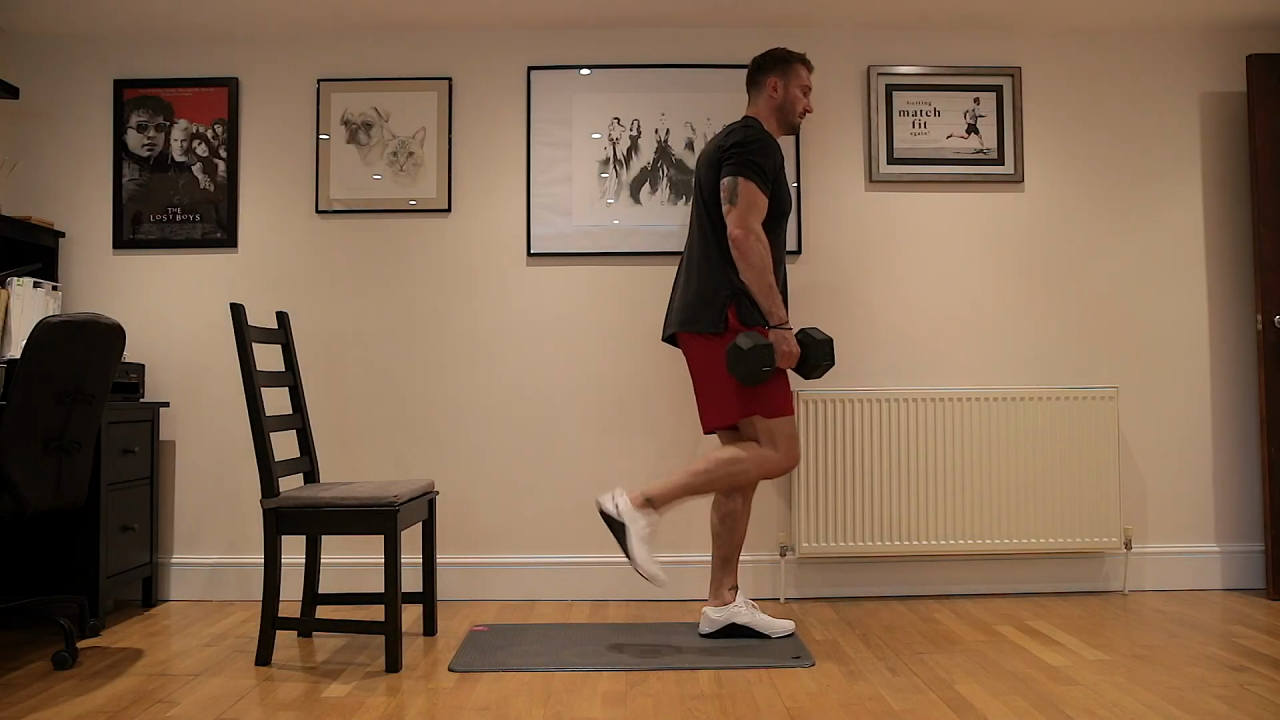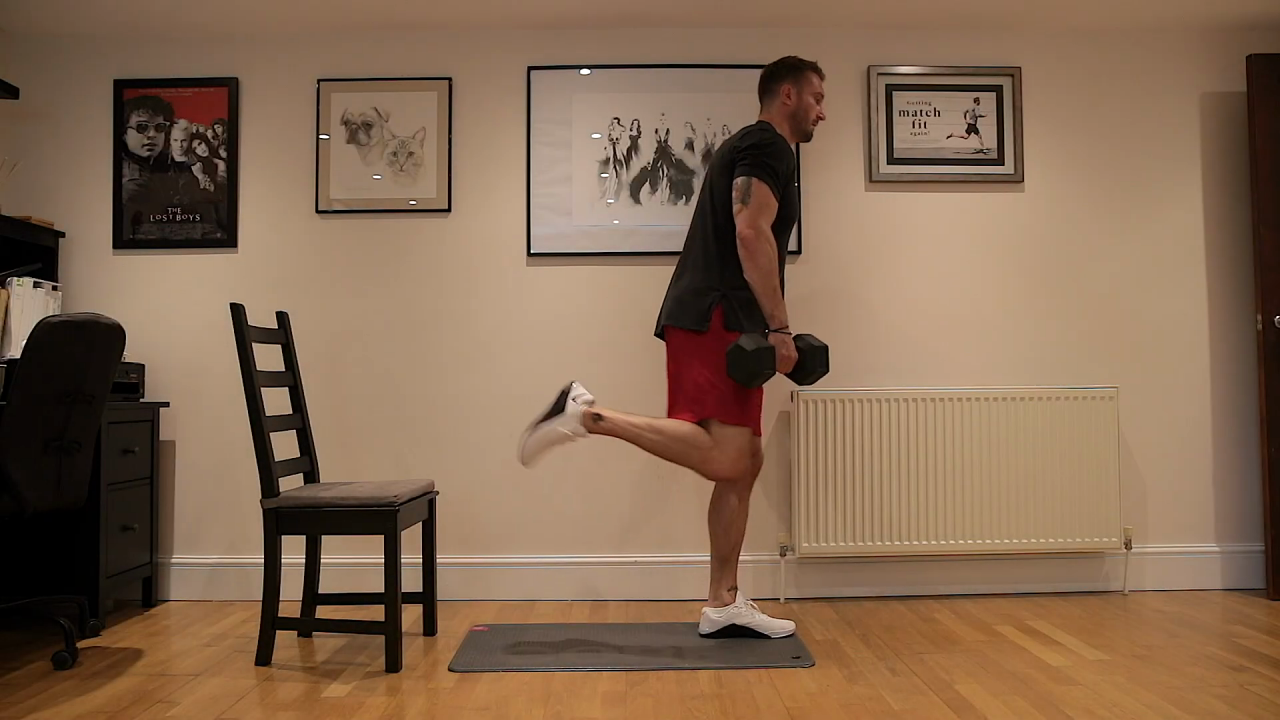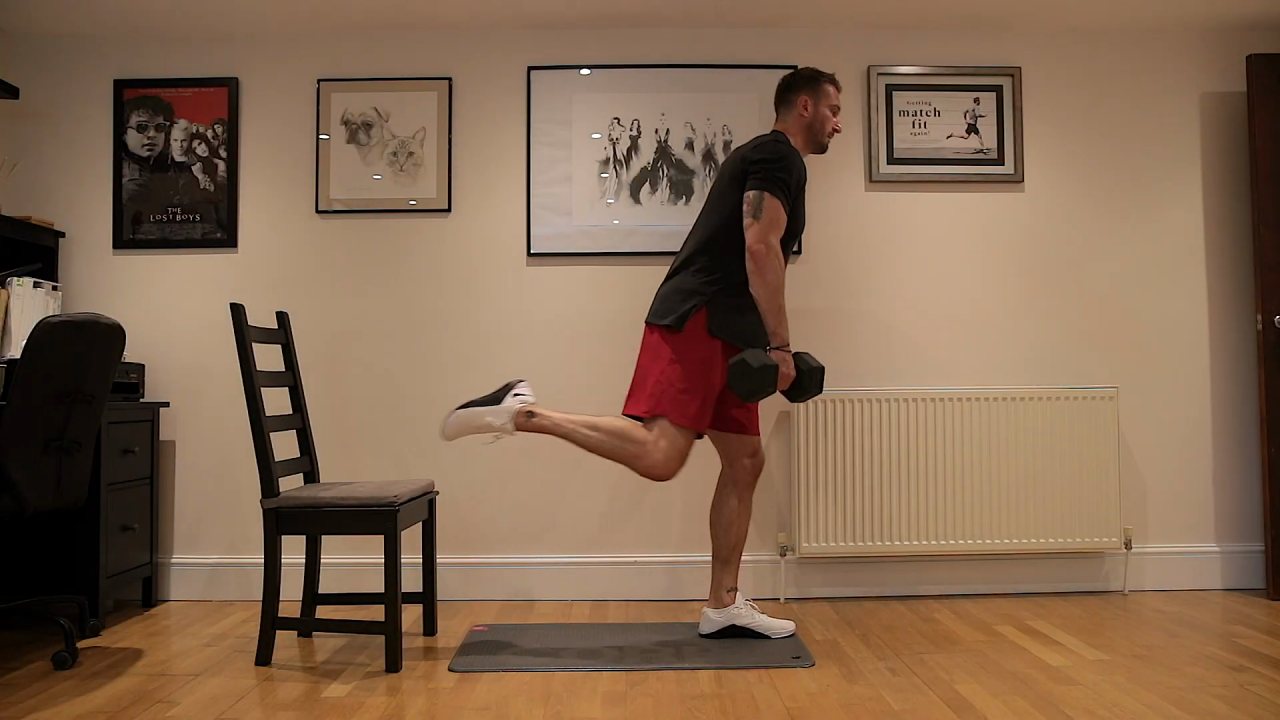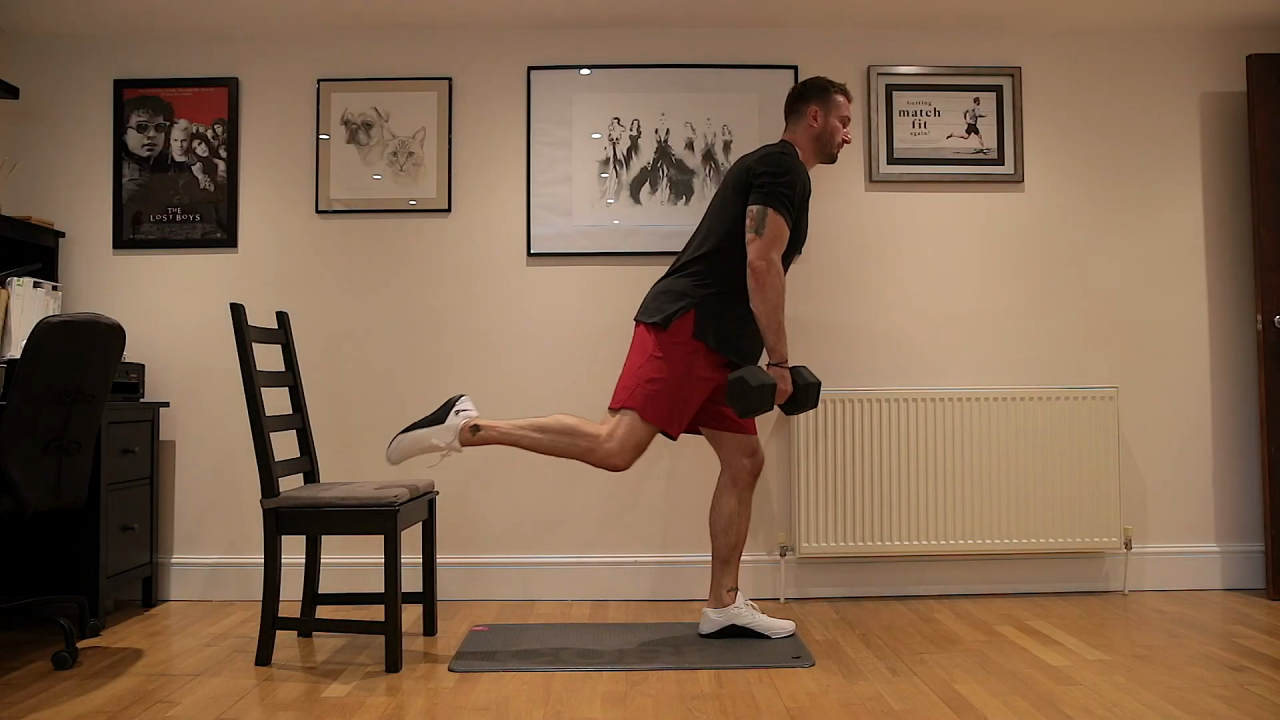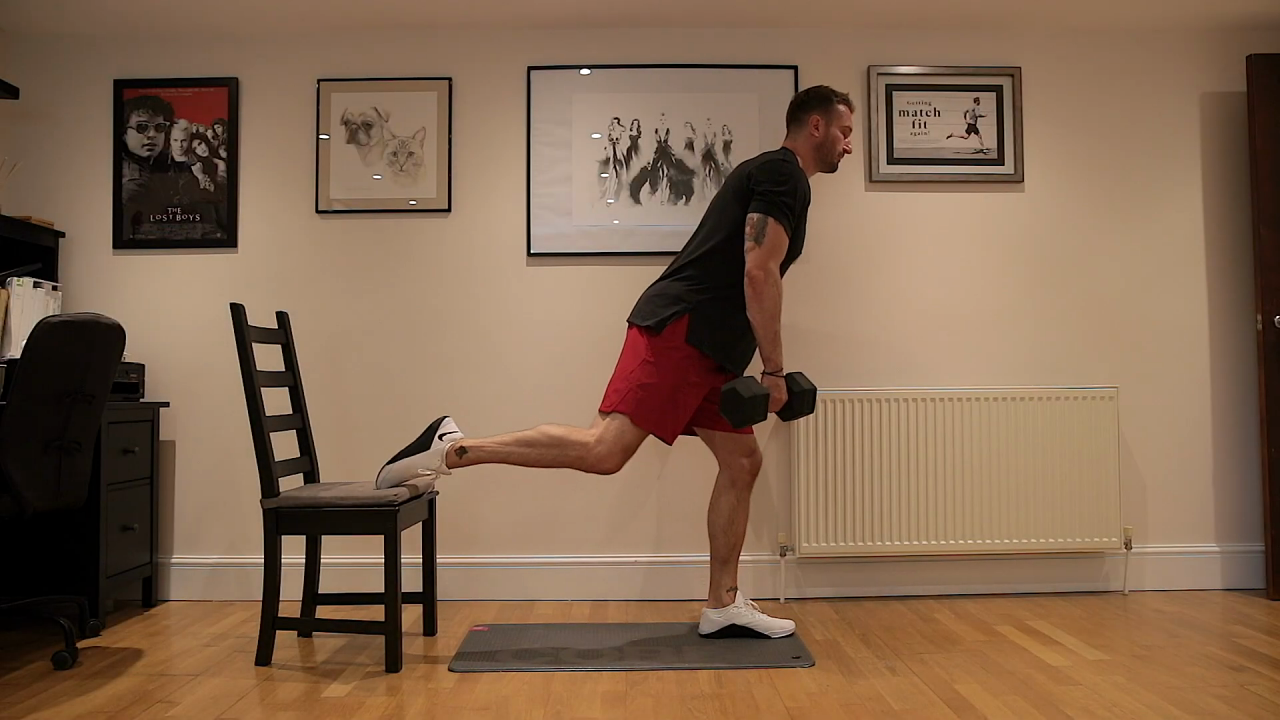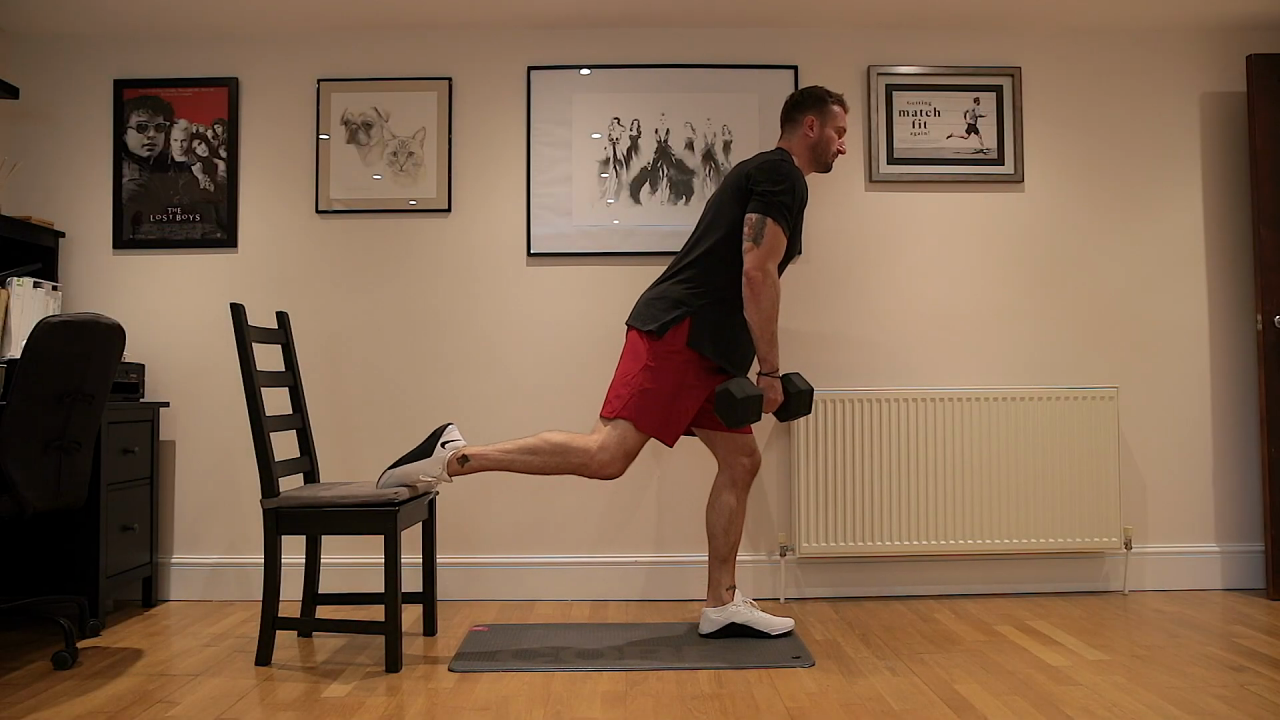
dt=0.2s
person 1, frame 1
left shoulder: (740, 145)
right shoulder: (753, 143)
right elbow: (743, 235)
left wrist: (767, 324)
right wrist: (780, 325)
left hip: (720, 320)
right hip: (725, 318)
left knee: (747, 460)
right knee: (776, 454)
left ankle: (722, 603)
right ankle: (639, 505)
person 1, frame 2
left shoulder: (757, 150)
right shoulder: (765, 145)
right elbow: (752, 235)
left wrist: (765, 331)
right wrist: (779, 330)
left hip: (722, 322)
right hip: (712, 318)
left knee: (742, 463)
right knee: (725, 461)
left ankle: (723, 604)
right ankle: (587, 414)
person 1, frame 3
left shoulder: (767, 160)
right shoulder: (777, 157)
right elbow: (760, 251)
left wrist: (761, 343)
right wrist: (781, 347)
left hip: (718, 331)
right hip: (697, 322)
left knee: (745, 462)
right knee: (657, 457)
left ankle: (724, 605)
right ankle: (520, 412)
person 1, frame 4
left shoulder: (773, 170)
right shoulder: (782, 168)
right elbow: (761, 265)
left wrist: (762, 355)
right wrist: (779, 361)
left hip: (712, 339)
right hip: (686, 326)
left knee: (744, 463)
right knee: (614, 447)
left ankle: (723, 606)
right ankle: (465, 427)
person 1, frame 5
left shoulder: (770, 176)
right shoulder: (783, 176)
right elbow: (759, 274)
left wrist: (755, 364)
right wrist: (775, 370)
left hip: (704, 343)
right hip: (679, 330)
left knee: (742, 462)
right knee: (604, 450)
left ankle: (722, 606)
right ankle: (454, 448)
person 1, frame 6
left shoulder: (763, 176)
right shoulder: (782, 176)
right elbow: (757, 274)
left wrist: (749, 363)
right wrist: (769, 370)
left hip: (703, 343)
right hip: (678, 333)
left knee: (741, 461)
right knee: (606, 456)
left ankle: (722, 605)
right ankle: (455, 455)
